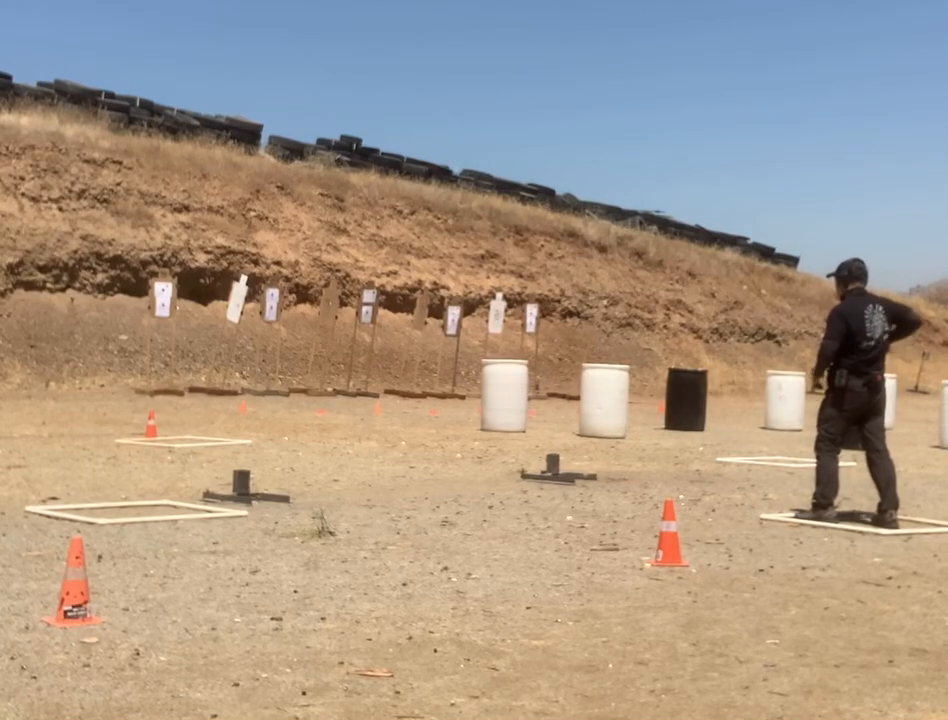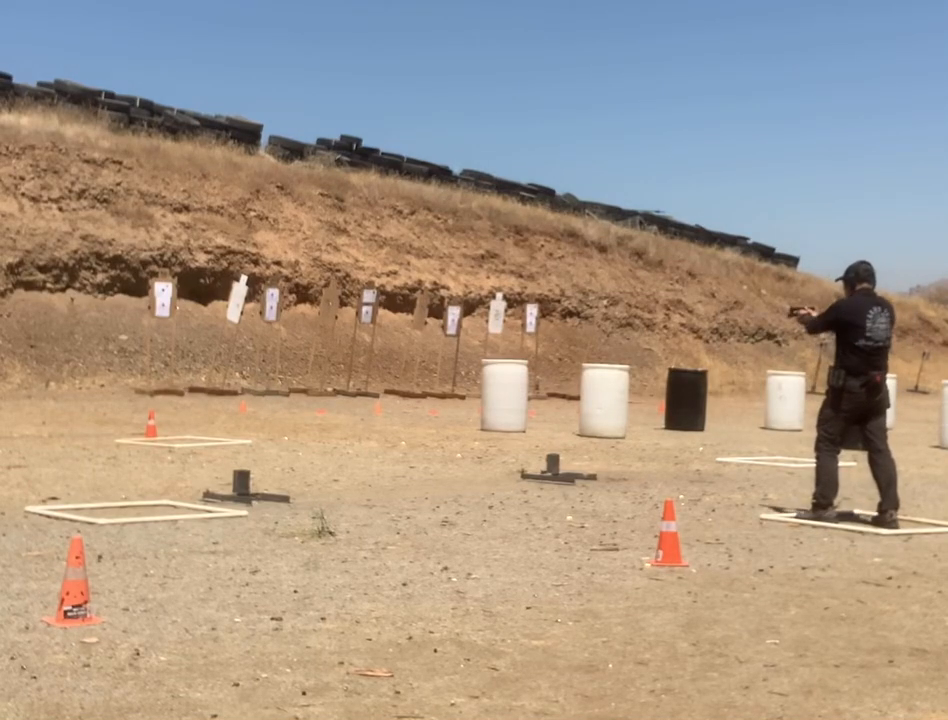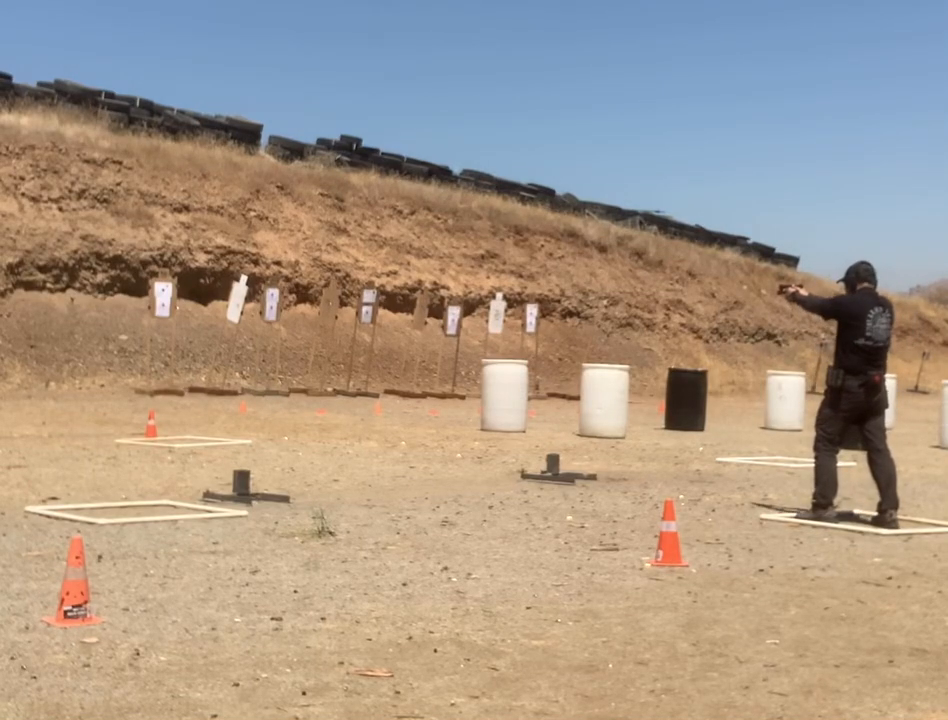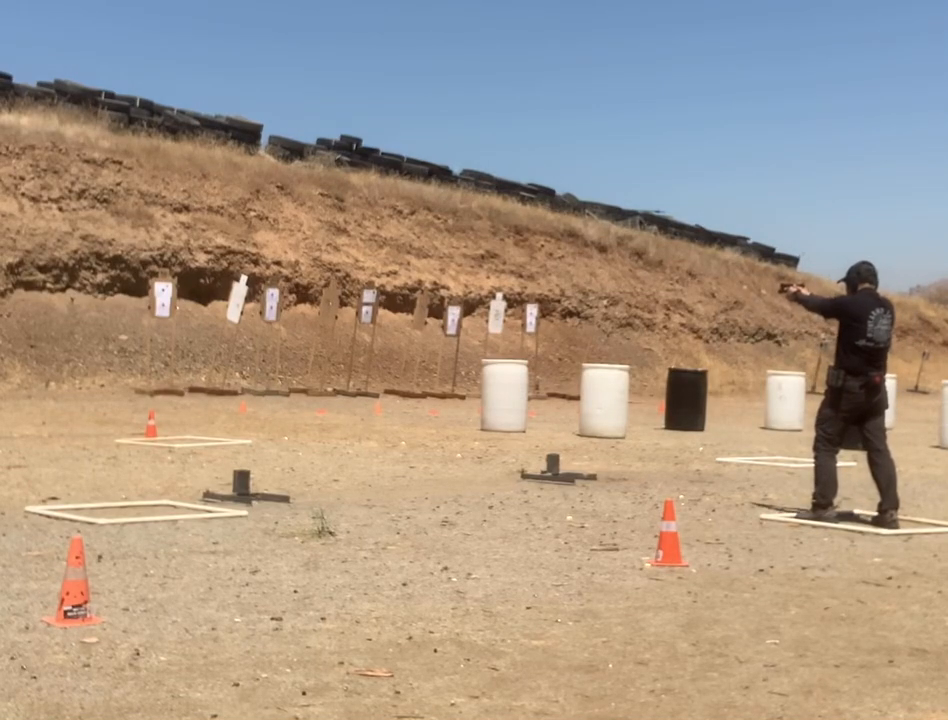
dt=0.5s
person 1, frame 1
left shoulder: (842, 311)
right shoulder: (883, 306)
left elbow: (829, 349)
right elbow: (914, 320)
left wrist: (818, 372)
left hip: (846, 388)
right hip: (875, 388)
left knee: (827, 447)
right knee: (877, 449)
left ankle: (824, 507)
right ankle: (889, 510)
person 1, frame 2
left shoulder: (847, 306)
right shoulder: (887, 308)
left elbow: (817, 326)
left wrist: (806, 317)
right wrist: (815, 315)
left hip: (847, 387)
right hip: (876, 389)
left knee: (827, 446)
right knee: (879, 449)
left ankle: (823, 507)
right ankle: (889, 511)
person 1, frame 3
left shoulder: (849, 304)
right shoulder: (886, 307)
left elbow: (819, 306)
left wrist: (797, 296)
right wrist: (806, 295)
left hip: (847, 387)
right hip: (875, 388)
left knee: (826, 446)
right knee: (879, 449)
left ankle: (823, 507)
right ankle: (889, 511)
person 1, frame 4
left shoulder: (851, 304)
right shoulder: (887, 307)
left elbow: (822, 306)
left wrist: (799, 296)
right wrist: (807, 295)
left hip: (846, 387)
right hip: (875, 389)
left knee: (825, 446)
right knee: (878, 449)
left ankle: (823, 507)
right ankle: (889, 511)
